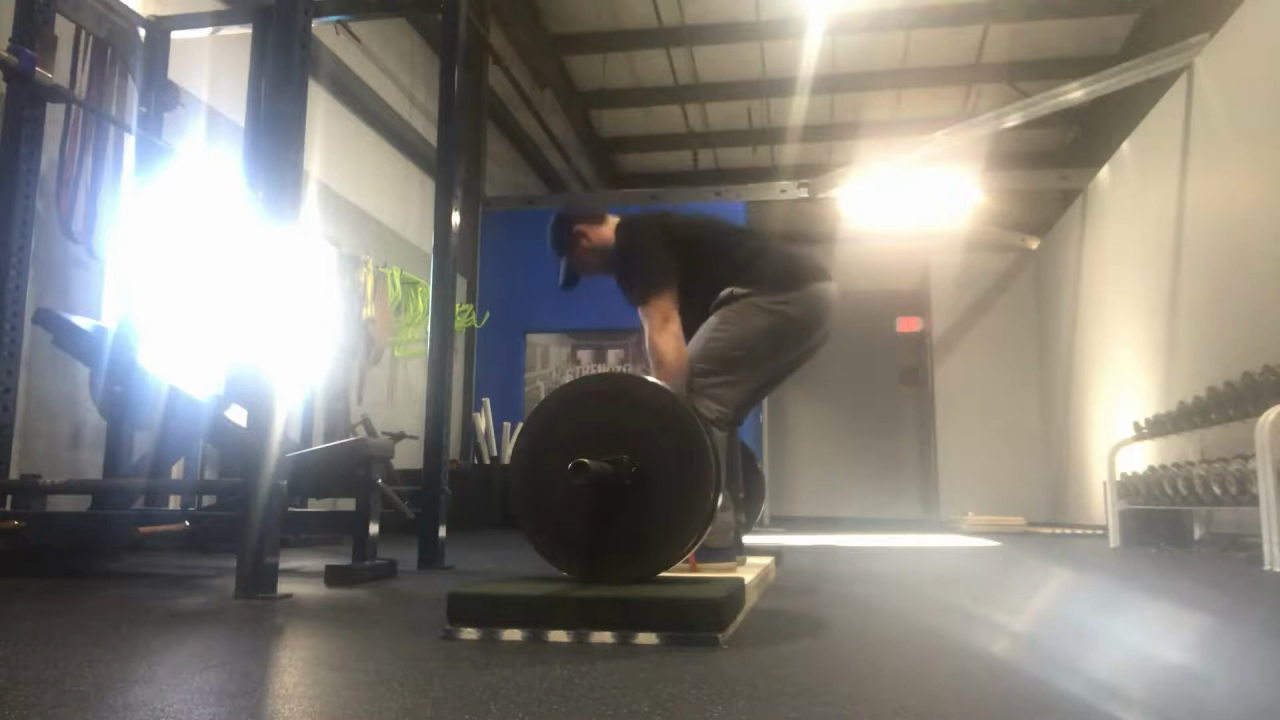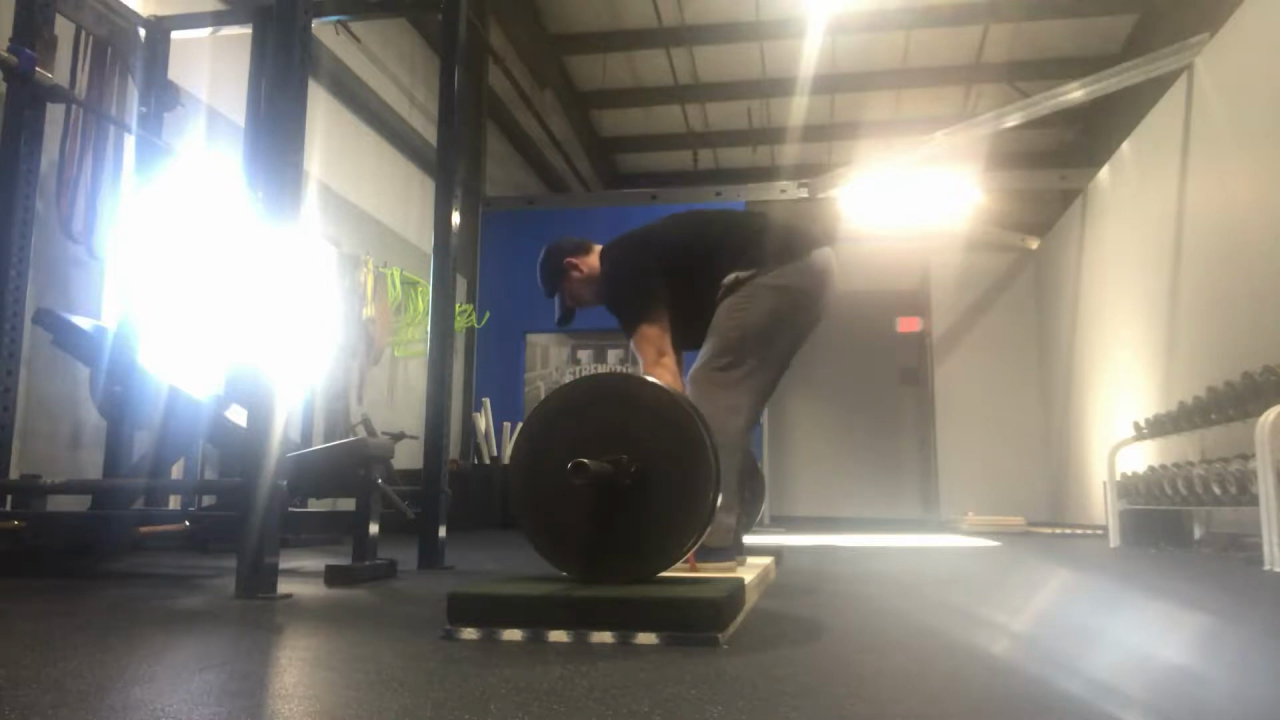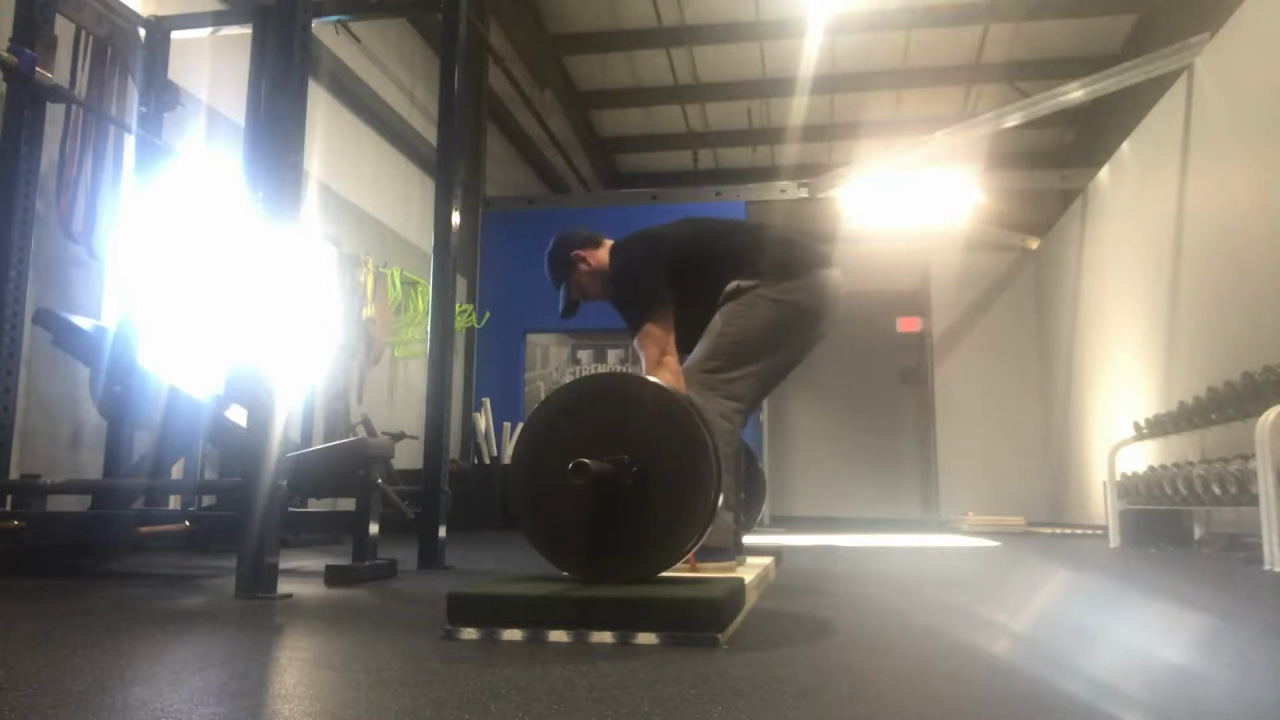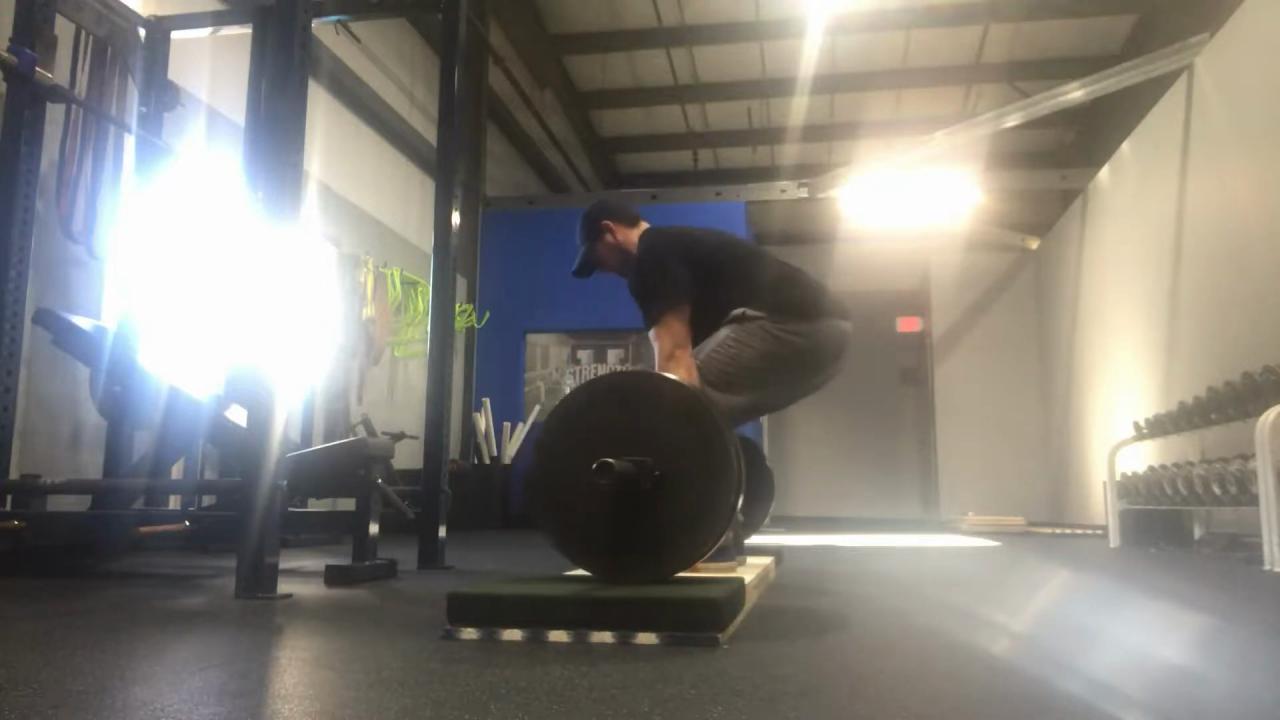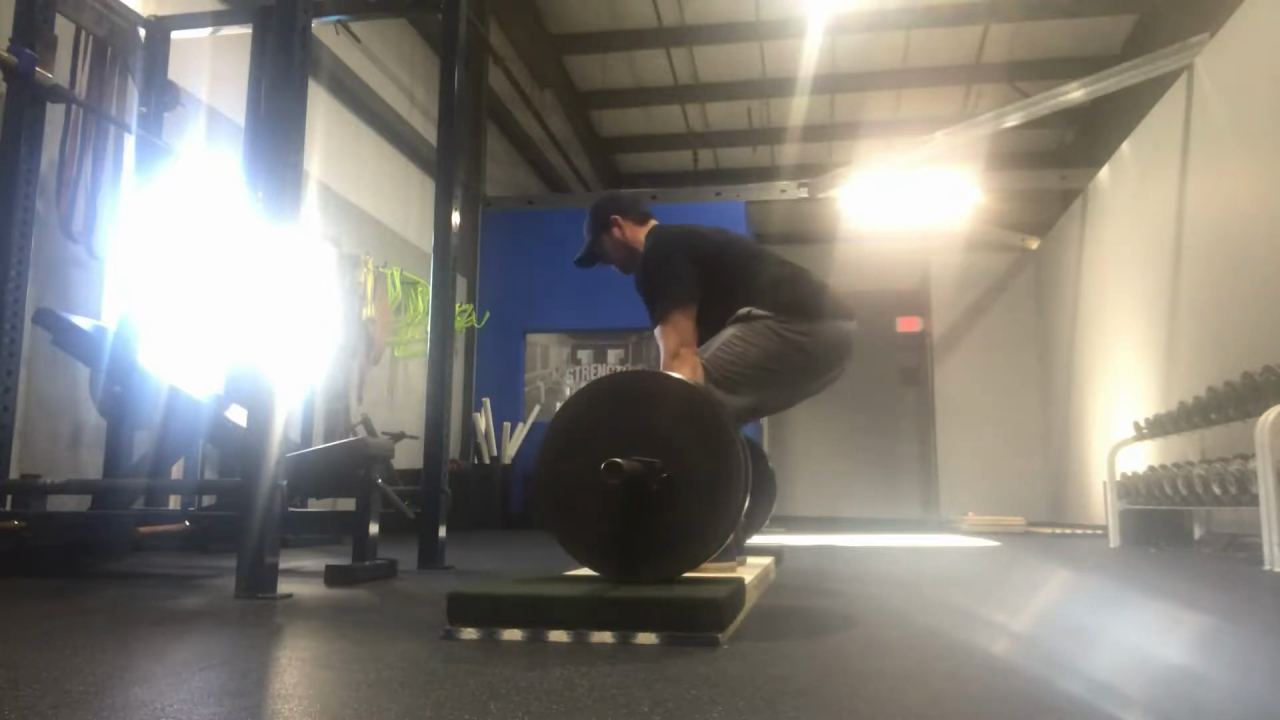
dt=0.4s
person 1, frame 1
left shoulder: (635, 240)
right shoulder: (651, 237)
left elbow: (665, 330)
right elbow: (671, 331)
left hip: (781, 295)
right hip: (809, 294)
left knee: (689, 400)
right knee: (709, 407)
left ankle: (710, 542)
right ankle: (723, 538)
person 1, frame 2
left shoulder: (622, 267)
right shoulder: (639, 258)
left elbow: (659, 361)
right elbow: (666, 358)
left hip: (783, 266)
right hip: (807, 262)
left knee: (712, 390)
right knee: (721, 394)
left ankle: (712, 541)
right ankle: (721, 536)
person 1, frame 3
left shoulder: (629, 264)
right shoulder: (648, 257)
left elbow: (661, 361)
right elbow: (670, 359)
left hip: (787, 280)
right hip: (812, 277)
left knee: (703, 392)
right knee: (714, 394)
left ankle: (712, 541)
right ankle: (721, 536)
person 1, frame 4
left shoulder: (653, 256)
right shoulder: (675, 247)
left elbow: (674, 354)
right elbow: (685, 351)
left hip: (792, 323)
right hip: (824, 326)
person 1, frame 5
left shoulder: (659, 253)
right shoulder: (681, 244)
left elbow: (680, 354)
right elbow: (691, 352)
left hip: (799, 325)
right hip: (828, 327)
